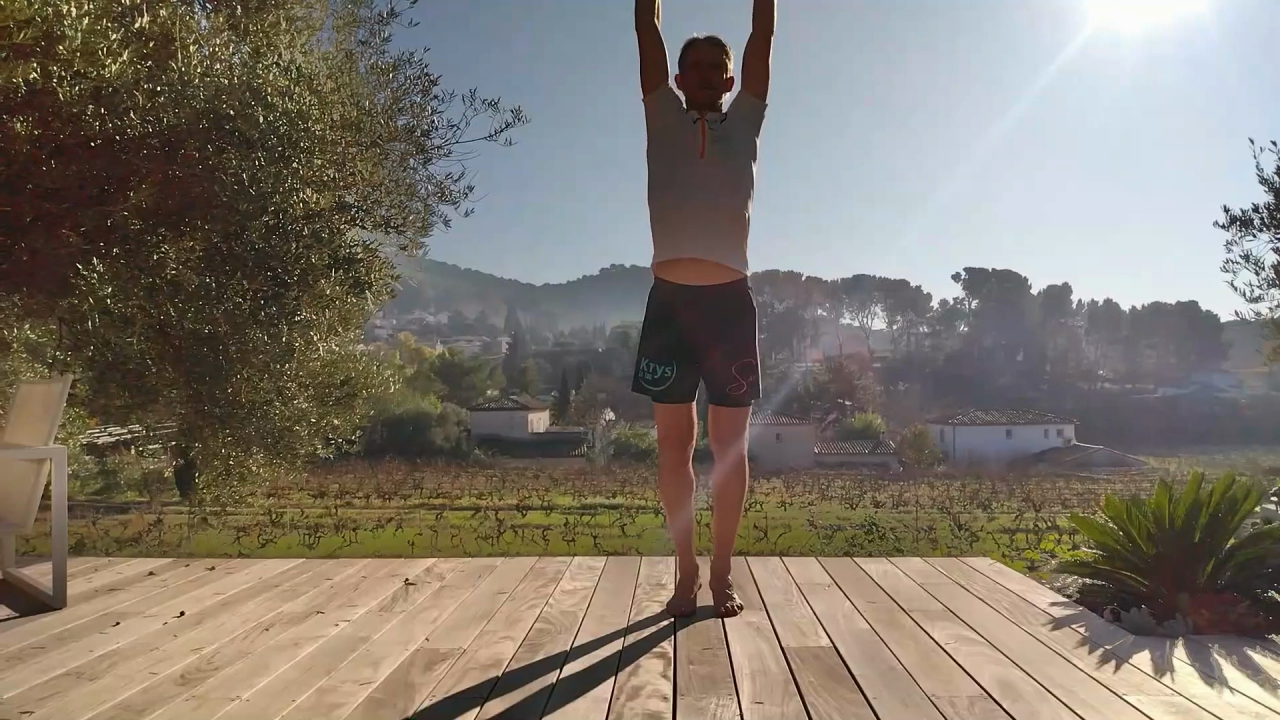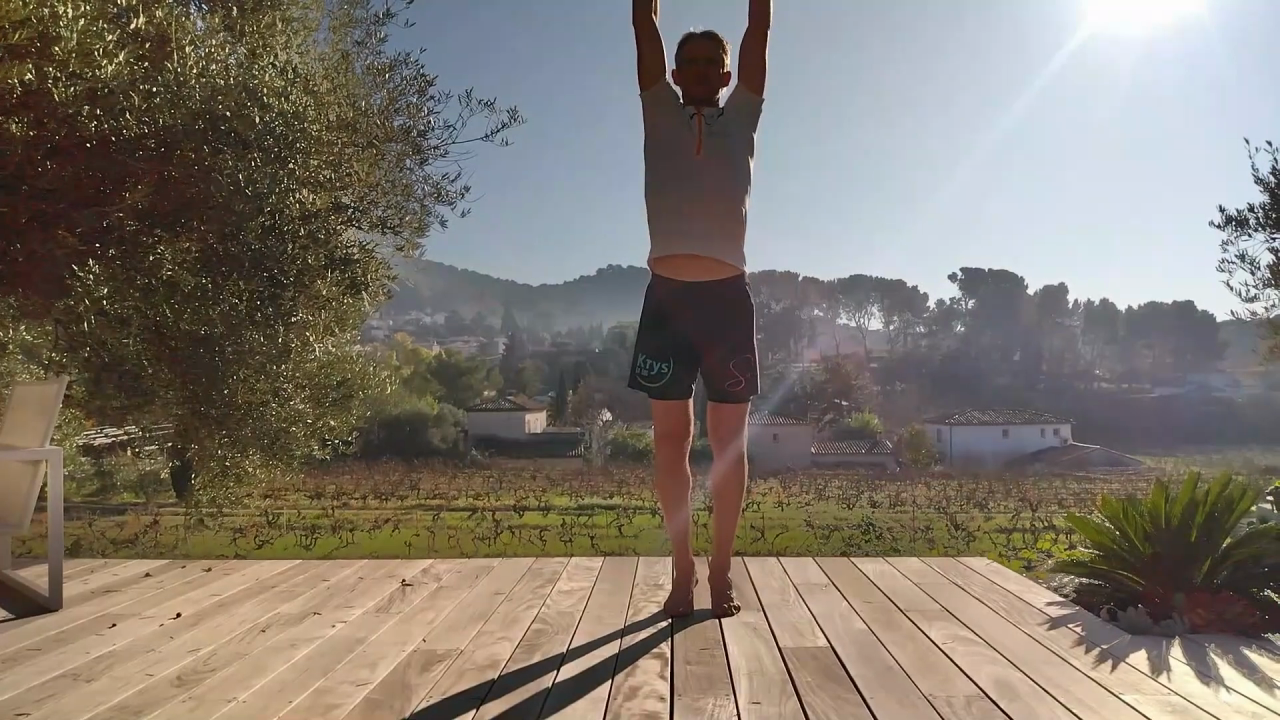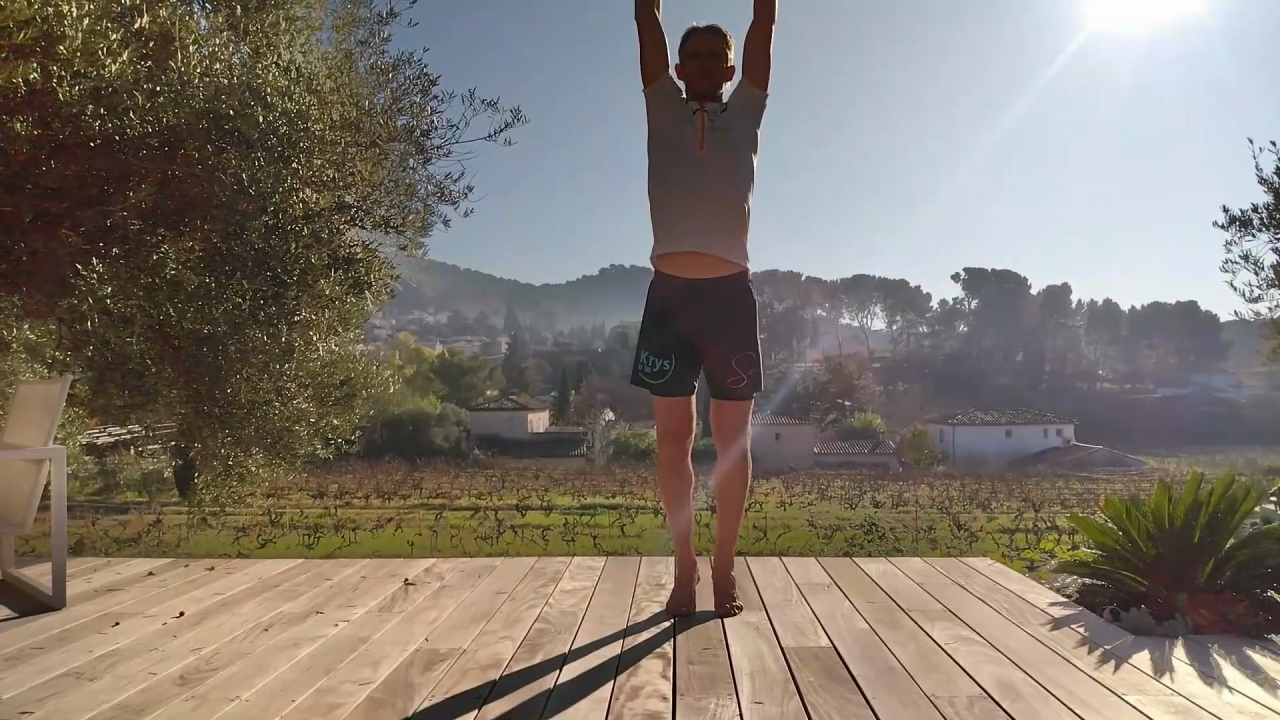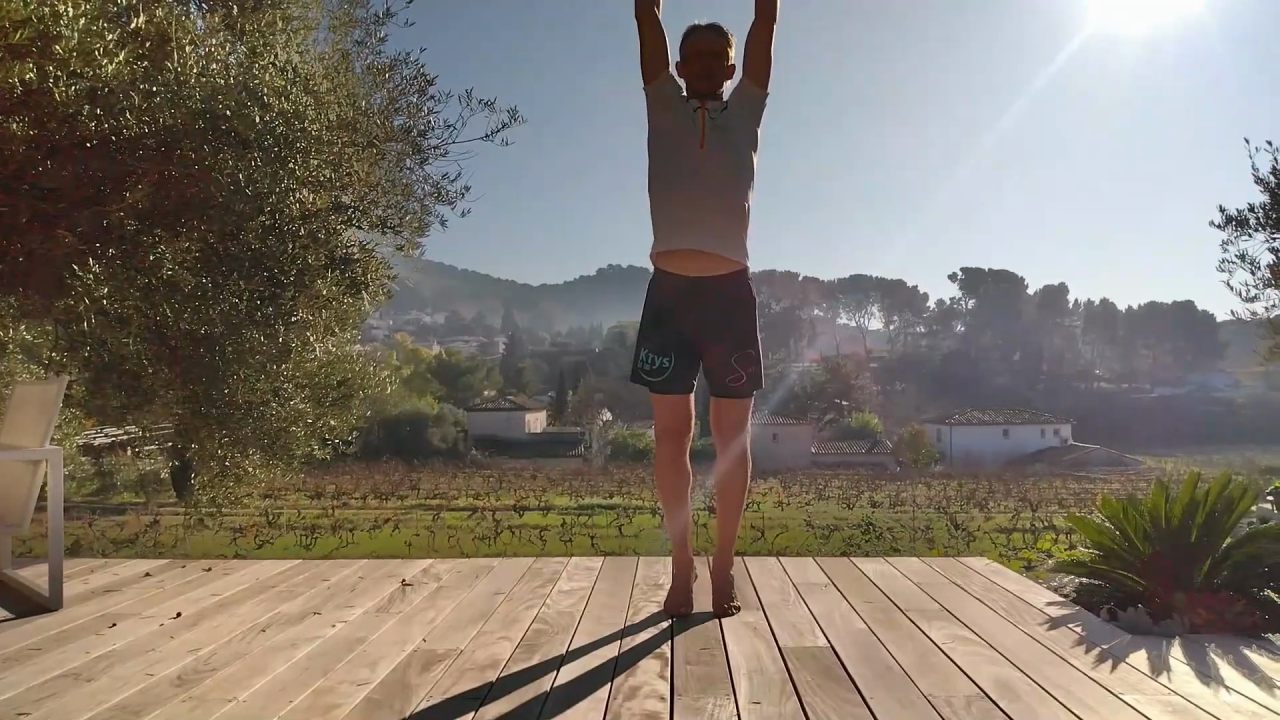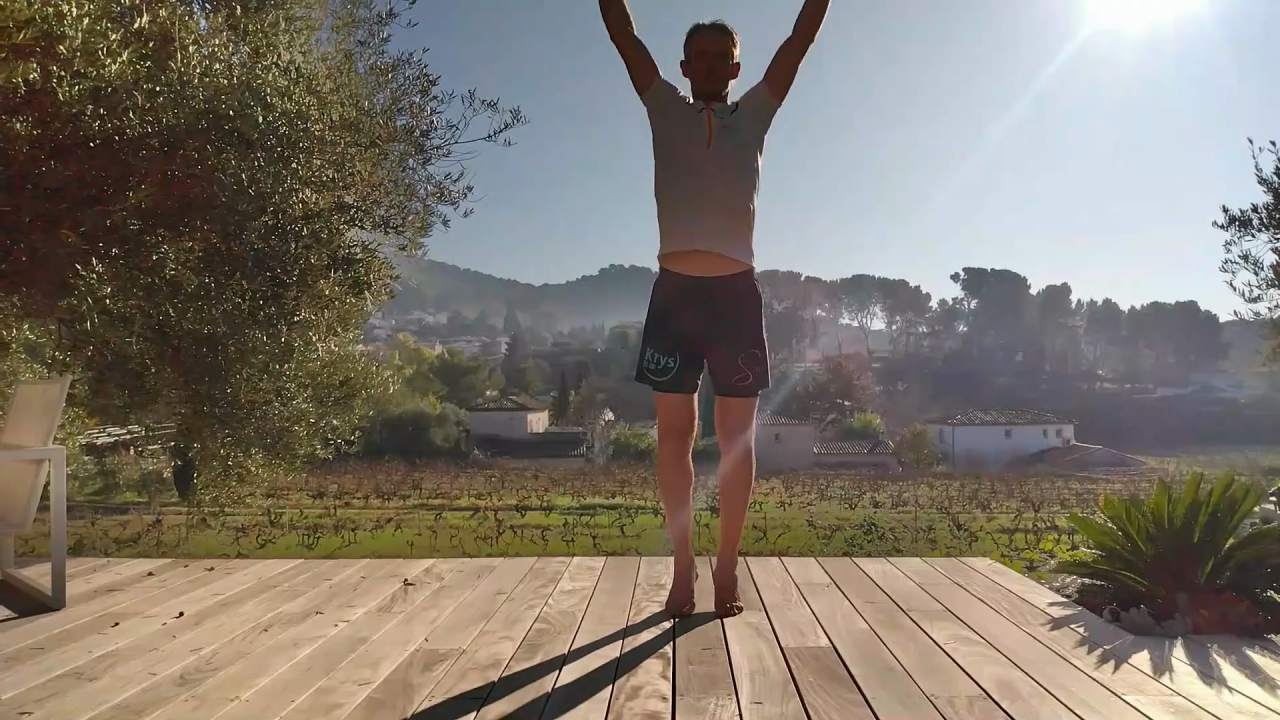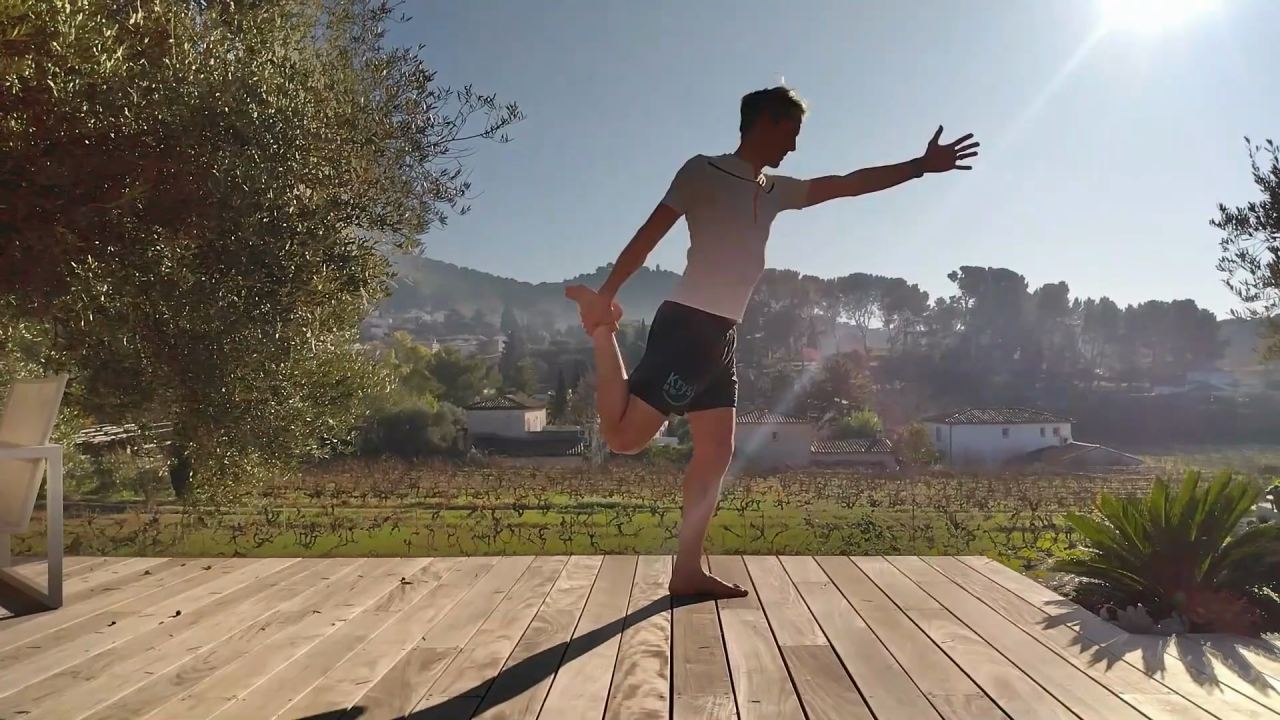
dt=0.7s
person 1, frame 1
left shoulder: (744, 122)
right shoulder: (663, 119)
left hip: (729, 300)
right hip: (671, 300)
left knee: (730, 445)
right knee: (674, 442)
left ankle: (722, 571)
right ankle: (686, 570)
person 1, frame 2
left shoulder: (741, 119)
right shoulder: (660, 114)
left hip: (726, 295)
right hip: (667, 295)
left knee: (729, 441)
right knee: (670, 439)
left ankle: (720, 570)
right ankle: (683, 569)
person 1, frame 3
left shoulder: (744, 113)
right shoulder: (663, 108)
left hip: (730, 291)
right hip: (670, 291)
left knee: (732, 440)
right knee: (673, 436)
left ankle: (724, 568)
right ankle: (684, 567)
person 1, frame 4
left shoulder: (744, 113)
right shoulder: (664, 107)
left hip: (730, 291)
right hip: (670, 290)
left knee: (732, 439)
right knee: (672, 435)
left ankle: (723, 568)
right ankle: (682, 567)
person 1, frame 5
left shoulder: (753, 115)
right shoulder: (665, 109)
left hip: (735, 292)
right hip: (674, 291)
left knee: (736, 438)
right knee: (674, 433)
left ankle: (726, 569)
right ankle: (683, 567)
person 1, frame 6
left shoulder: (775, 191)
right shoulder: (704, 172)
left elbow: (849, 184)
right elbow: (649, 234)
left wrist: (921, 166)
right wrist: (605, 297)
left hip: (720, 336)
right hip: (688, 326)
left knee: (716, 453)
right knee: (623, 435)
left ankle: (688, 570)
